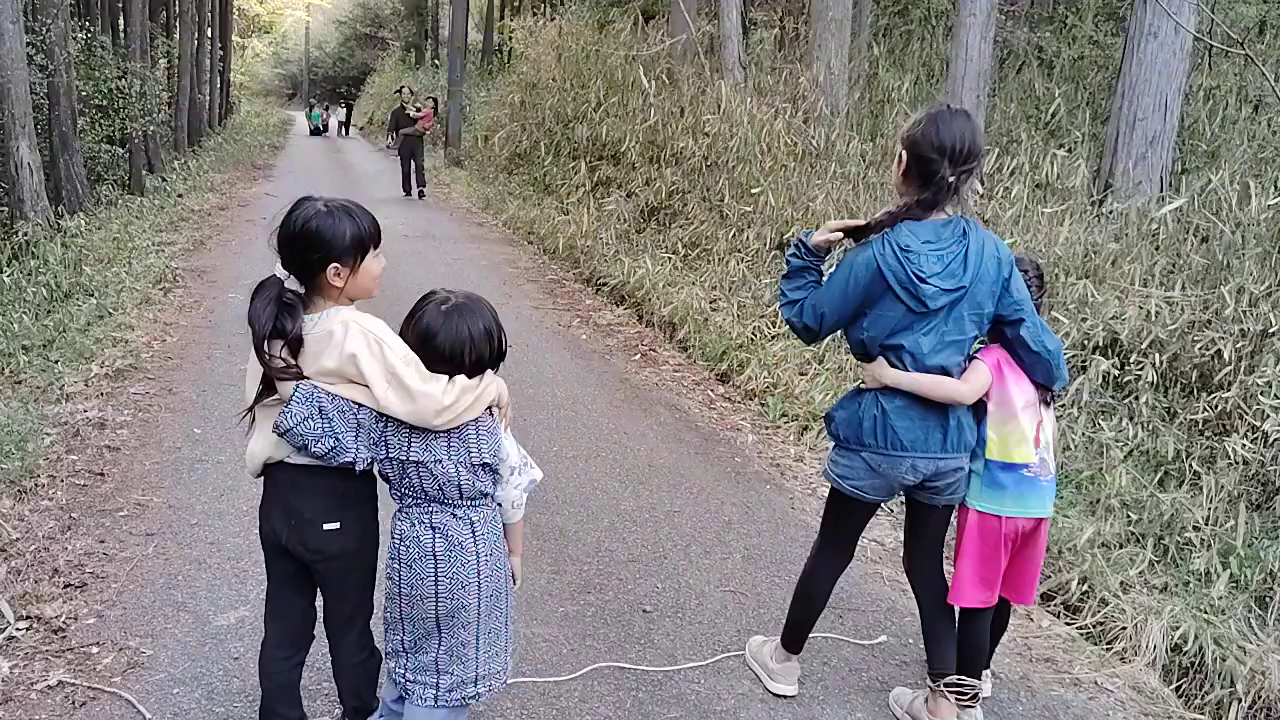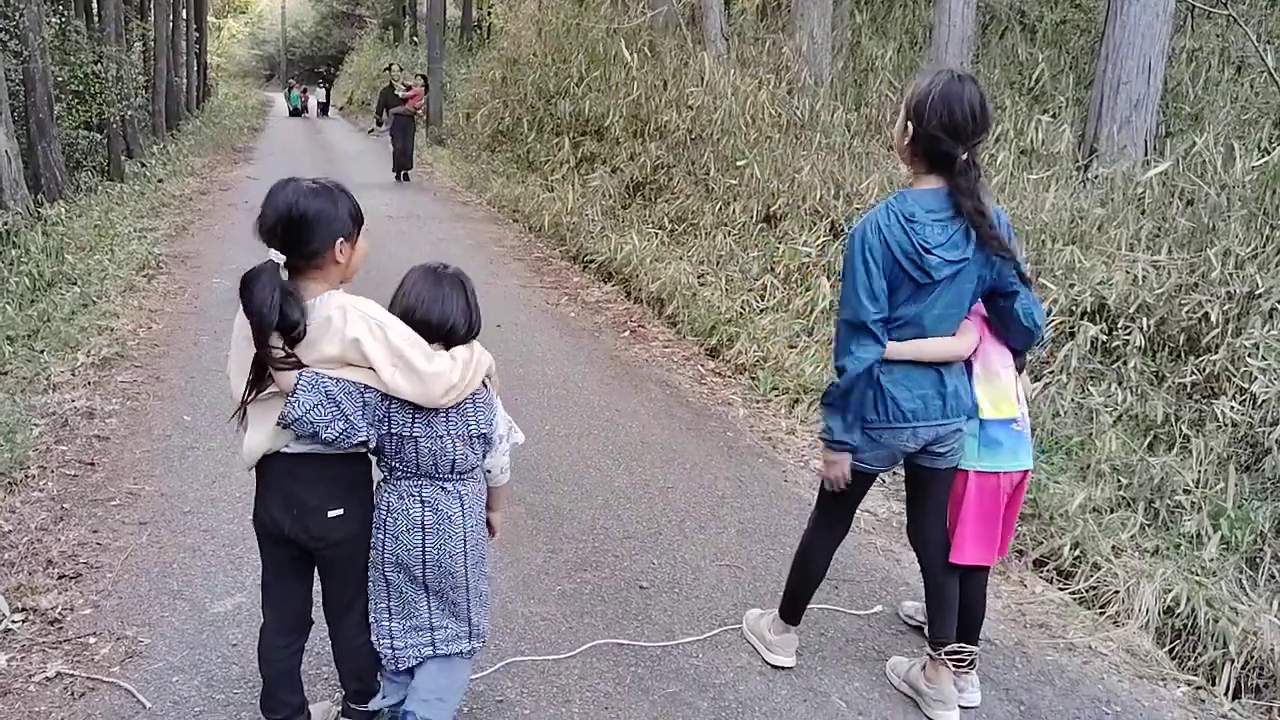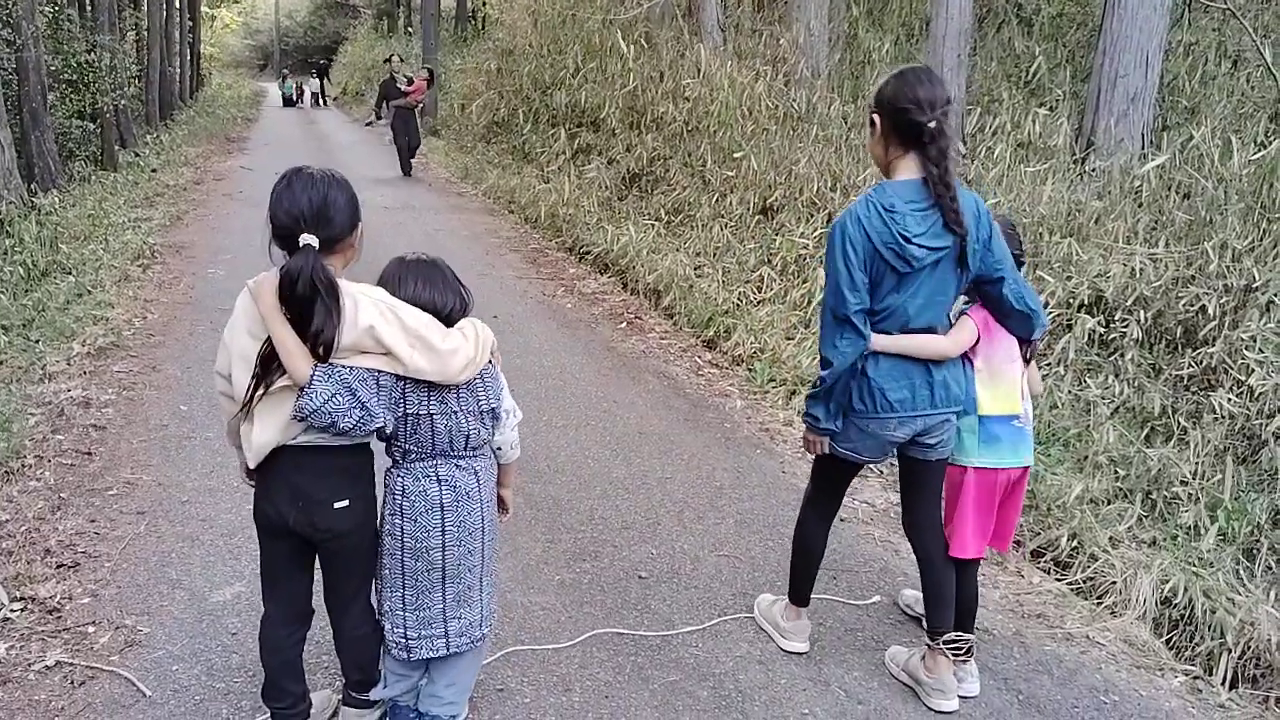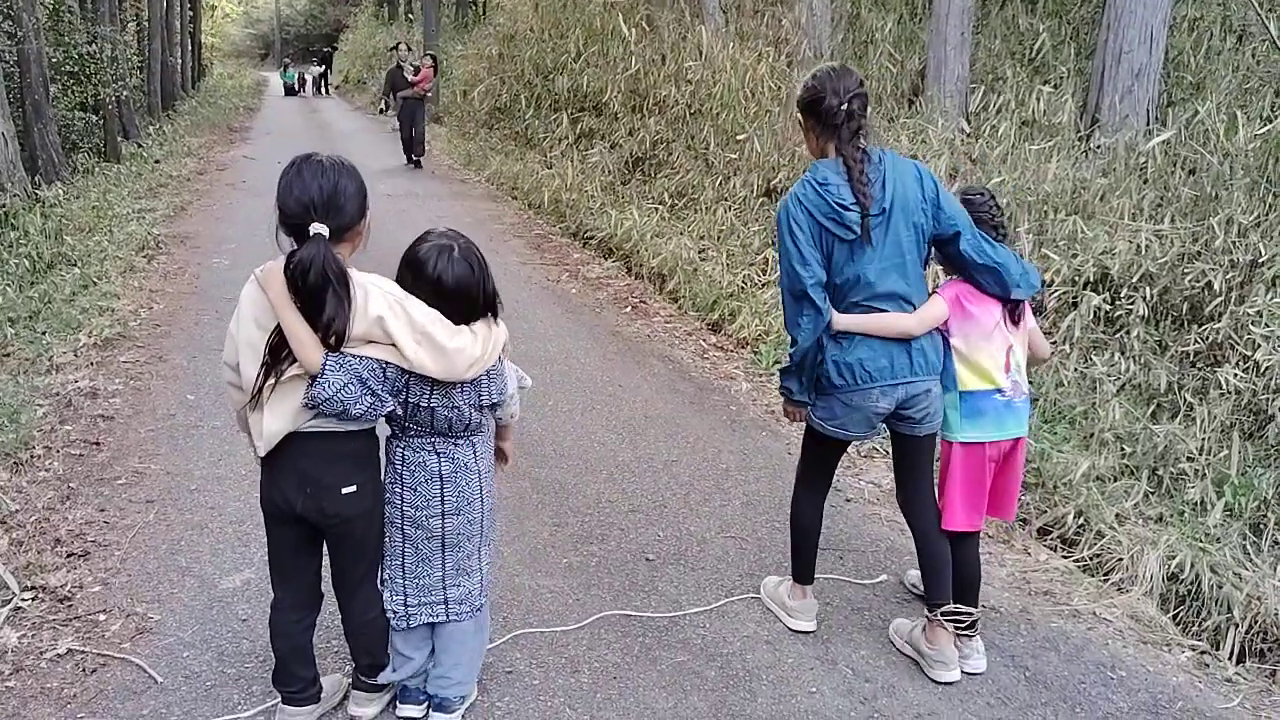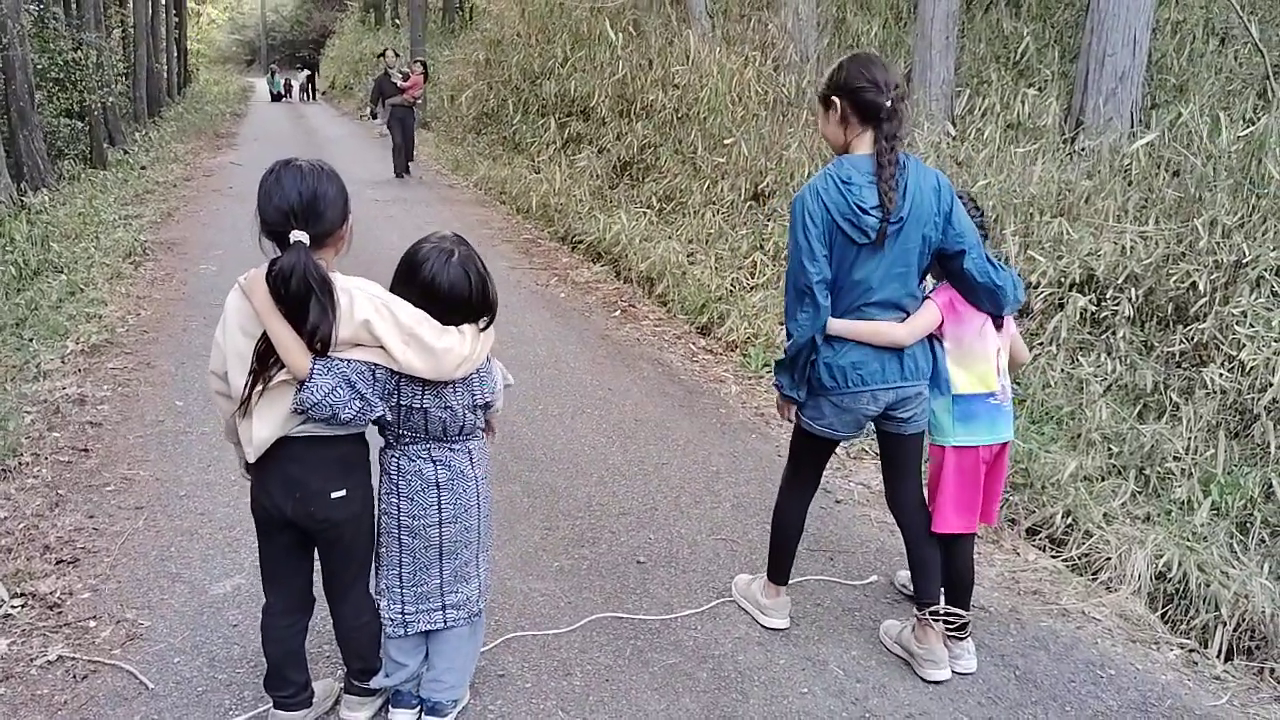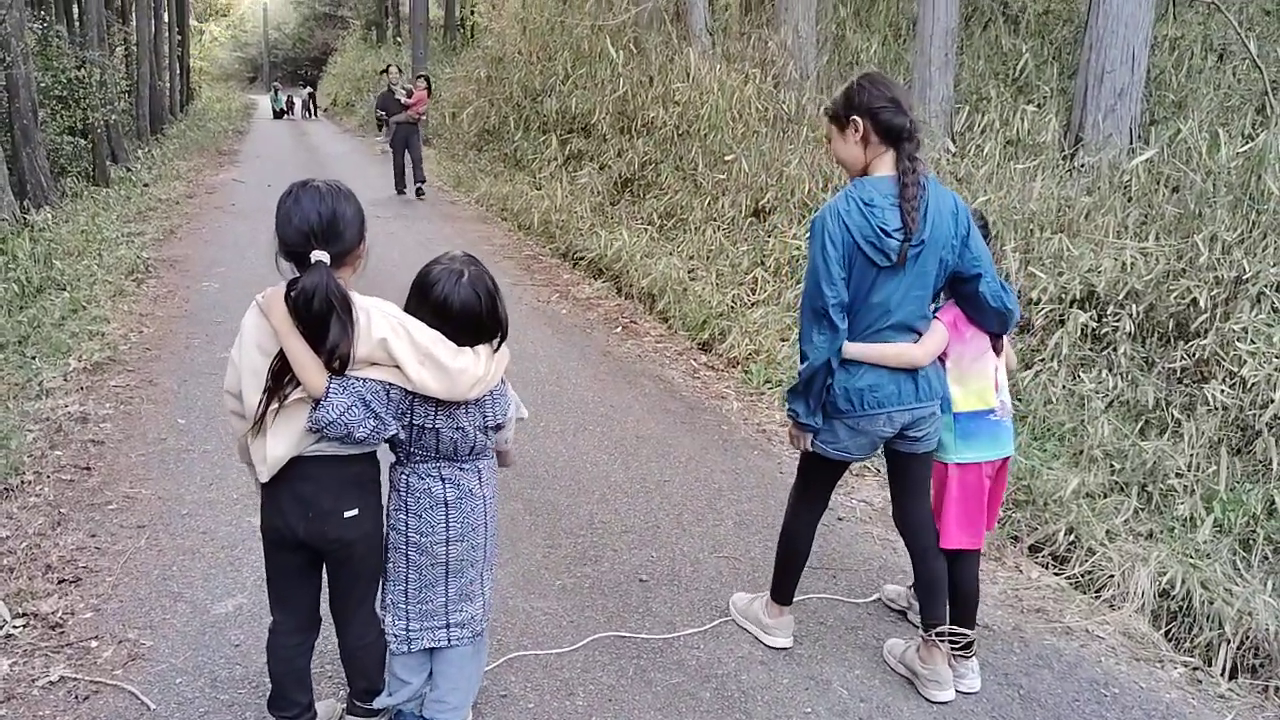
dt=0.5s
person 1, frame 1
left shoulder: (875, 254)
right shoulder: (991, 254)
left elbow: (807, 321)
right elbow: (1031, 340)
left wrist: (810, 248)
right wrist: (1053, 383)
left hip: (878, 437)
right hip: (949, 442)
left knee: (831, 552)
right knee: (926, 563)
left ankle: (785, 659)
person 1, frame 2
left shoulder: (878, 227)
right shoulder: (986, 223)
left elbow: (859, 339)
right elbow: (1019, 313)
left wrist: (839, 435)
right wrist: (1021, 348)
left hip: (881, 409)
right hip: (945, 409)
left knee: (829, 522)
right knee: (933, 534)
left ankle: (783, 630)
person 1, frame 3
left shoulder: (859, 219)
right shoulder: (971, 210)
left elbow: (844, 331)
right elbow: (1008, 294)
left wrist: (822, 413)
right wrist: (1033, 327)
left hip: (871, 399)
right hip: (939, 397)
left knee: (820, 504)
right knee: (926, 523)
left ankle: (794, 615)
right ankle: (939, 665)
person 1, frame 4
left shoulder: (801, 203)
right shoulder: (914, 178)
left elbow: (807, 306)
right elbow: (972, 249)
left wrist: (796, 385)
right wrist: (1027, 284)
left hip: (850, 374)
right hip: (919, 369)
left knee: (812, 481)
right knee: (919, 495)
left ankle: (800, 594)
right ankle: (939, 636)
person 1, frame 5
left shoulder: (818, 195)
right shoulder: (930, 186)
left elbow: (807, 302)
right elbow: (975, 271)
left wrist: (790, 381)
right wrist: (1012, 297)
left hip: (840, 376)
right hip: (909, 372)
left knee: (799, 482)
right knee: (907, 494)
left ankle: (772, 593)
right ankle: (929, 634)
person 1, frame 6
left shoulder: (838, 216)
right shoulder: (947, 207)
left elbow: (824, 325)
right elbow: (990, 297)
left wrist: (804, 407)
right wrist: (1002, 327)
left hip: (854, 397)
right hip: (920, 393)
left knee: (807, 502)
right knee: (917, 514)
left ankle: (776, 611)
right ankle: (935, 656)
person 2, frame 1
left shoulder: (275, 322)
right shoulder: (359, 338)
left elbow: (264, 400)
right elbow: (431, 403)
right wrist: (492, 389)
left hip: (279, 498)
right hip: (339, 504)
left knee: (284, 626)
right knee: (348, 628)
person 2, frame 2
left shoulder: (258, 307)
right shoulder: (356, 322)
left elbow: (245, 387)
right elbow: (438, 381)
right wrist: (480, 358)
left hip: (274, 486)
right hip: (338, 490)
left knee: (282, 614)
right knee: (349, 611)
person 2, frame 3
left shoulder: (255, 300)
right shoulder: (366, 310)
left elbow: (229, 385)
right elbow: (451, 358)
left wrist: (249, 455)
right wrist: (479, 335)
left hip: (274, 478)
right hip: (341, 481)
left knee: (282, 606)
right knee: (351, 601)
person 2, frame 4
left shoulder: (259, 290)
right shoulder: (373, 300)
left elbow: (237, 377)
right elbow: (455, 355)
right wrist: (493, 331)
left hip: (281, 467)
right hip: (347, 466)
left knee: (291, 591)
right knee: (359, 586)
person 2, frame 5
left shoulder: (244, 298)
right shoulder: (360, 304)
left elbow: (224, 385)
right elbow: (447, 354)
right wrist: (480, 332)
left hip: (271, 472)
right hip: (338, 471)
left knee: (283, 597)
right knee: (351, 591)
person 2, frame 6
left shoulder: (261, 317)
right shoulder: (376, 323)
left elbow: (238, 404)
right elbow: (463, 376)
right wrist: (496, 354)
left hip: (282, 491)
right hip: (349, 491)
left knee: (290, 618)
right knee: (356, 612)
person 3, frame 1
left shoulder: (993, 358)
left elbow: (961, 393)
left wrist: (890, 377)
left hip: (994, 498)
right hip: (1036, 498)
left knee: (976, 599)
right knee: (999, 593)
right ankle: (978, 670)
person 3, frame 2
left shoulder: (974, 319)
left elbow: (957, 348)
right elbow: (1021, 385)
left wrist: (887, 349)
left hip: (984, 455)
right hip: (1015, 452)
left knee: (972, 557)
right knee: (975, 550)
left ankle: (964, 671)
right ankle: (951, 616)
person 3, frame 3
left shoulder: (976, 317)
left elbow: (946, 347)
right elbow: (1034, 385)
left wrist: (876, 340)
left hip: (981, 452)
right hip: (1016, 450)
left knee: (965, 550)
right knee: (968, 543)
left ankle: (962, 661)
person 3, frame 4
left shoulder: (955, 293)
right shoulder: (1013, 291)
left elbow: (913, 325)
right elbow: (1041, 351)
left wrist: (842, 321)
left hip: (972, 427)
right hip: (1011, 421)
left knee: (961, 526)
right knee: (965, 518)
left ankle: (966, 638)
right ankle: (945, 583)
person 3, frame 5
left shoulder: (945, 298)
left elbow: (903, 334)
right elbow: (1021, 357)
left wrist: (831, 325)
left hip: (961, 430)
right hip: (996, 424)
left knee: (955, 528)
right knee: (954, 521)
left ankle: (957, 640)
right ankle: (933, 583)
person 3, frame 6
left shoulder: (951, 315)
left elbow: (918, 355)
right elbow: (1009, 364)
left wrist: (845, 348)
left hip: (964, 445)
right hip: (994, 437)
left knee: (960, 545)
right knee: (946, 529)
left ankle: (962, 659)
right ankle: (924, 597)
person 4, frame 1
left shoulder: (386, 418)
right shoulder: (488, 431)
left elbow: (301, 405)
right elbow: (511, 502)
right wrist: (514, 553)
left hip: (413, 554)
right hip: (472, 559)
left knee: (409, 645)
right knee: (452, 661)
person 4, frame 2
left shoulder: (379, 392)
right shoulder: (478, 397)
left elbow: (299, 387)
right elbow: (497, 467)
right wrist: (495, 510)
left hip: (397, 526)
right hip: (458, 527)
left knee: (400, 619)
right knee: (454, 628)
person 4, frame 3
left shoulder: (386, 377)
right shoulder: (483, 372)
left elbow: (310, 377)
right elbow: (506, 441)
left wrist: (269, 306)
right wrist: (505, 487)
left hip: (410, 508)
right hip: (471, 507)
left knee: (406, 603)
right knee: (463, 605)
person 4, frame 4
left shoulder: (395, 360)
left elbow: (319, 365)
right elbow: (506, 411)
left wrist: (278, 295)
right wrist: (503, 441)
left hip: (409, 486)
right hip: (467, 485)
left knee: (408, 581)
right knee: (462, 585)
person 4, frame 5
left shoulder: (384, 367)
right shoulder: (478, 364)
left elbow: (308, 371)
left wrist: (263, 302)
left hip: (404, 493)
right hip: (463, 491)
left knee: (402, 585)
right knee: (458, 588)
person 4, frame 6
left shoulder: (399, 385)
right shoulder: (491, 387)
left elbow: (323, 390)
left wrist: (281, 320)
left hip: (414, 512)
right hip: (471, 513)
left knee: (409, 607)
right knee: (463, 608)
